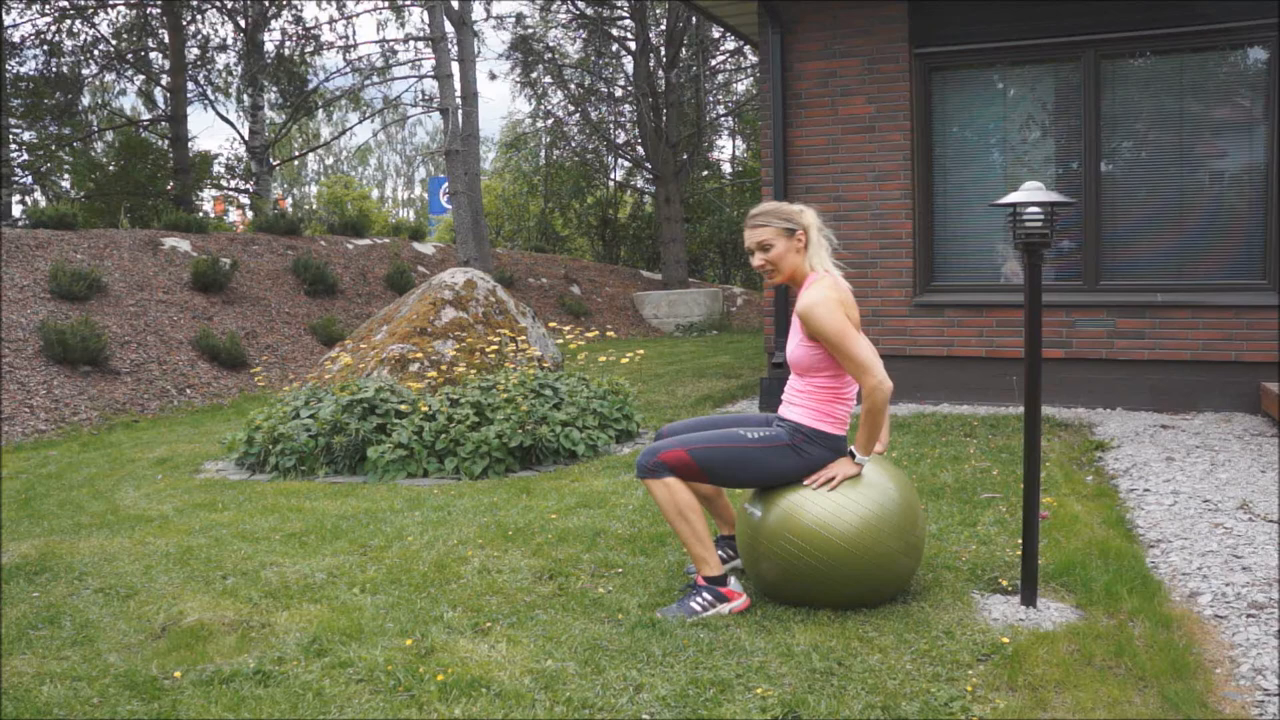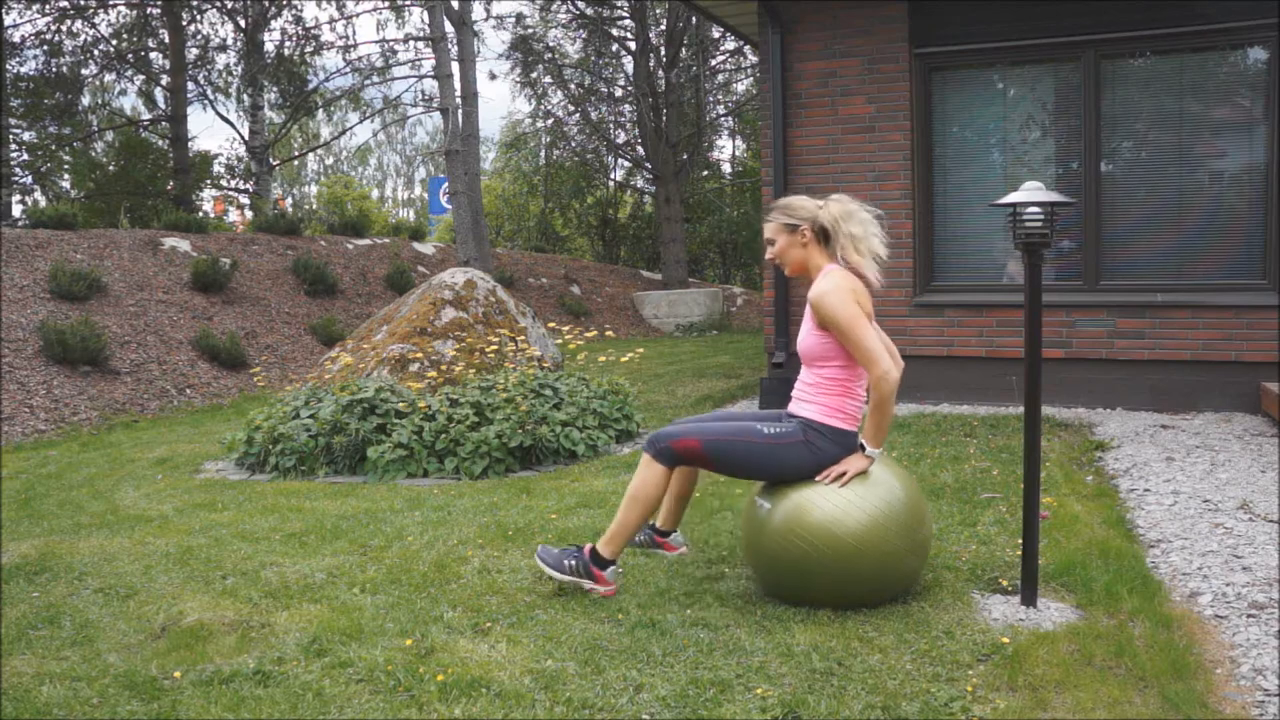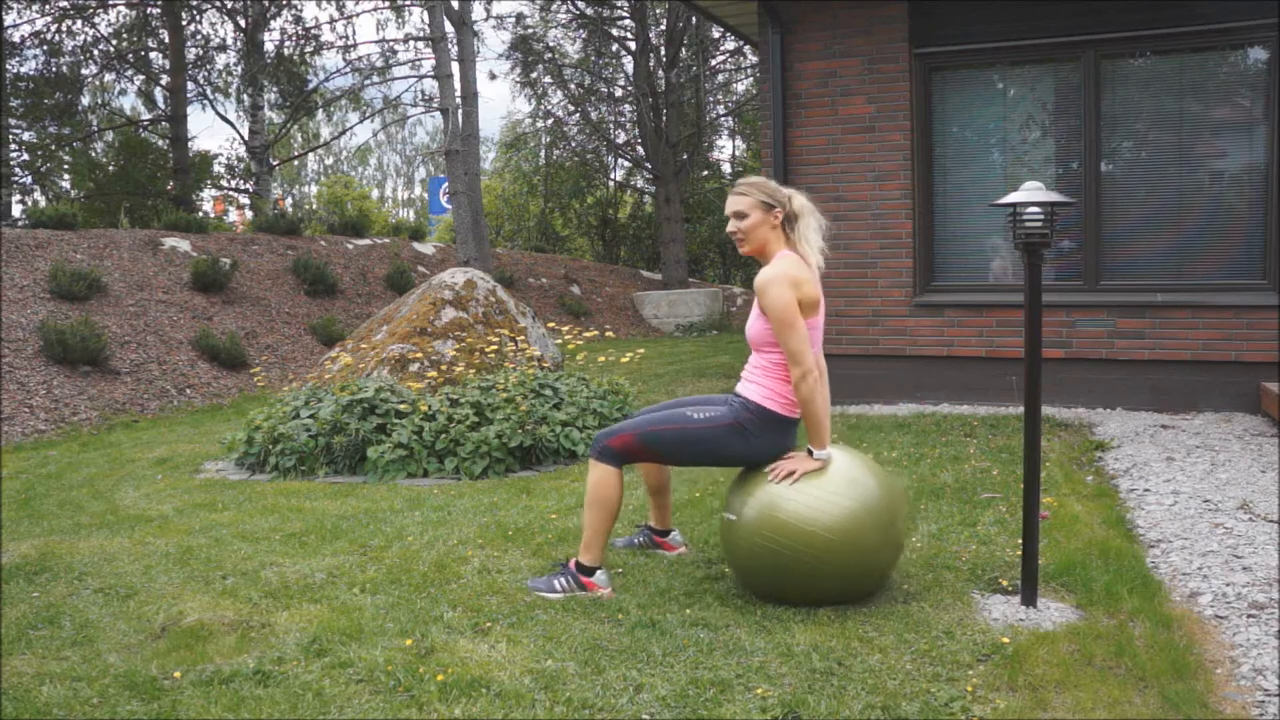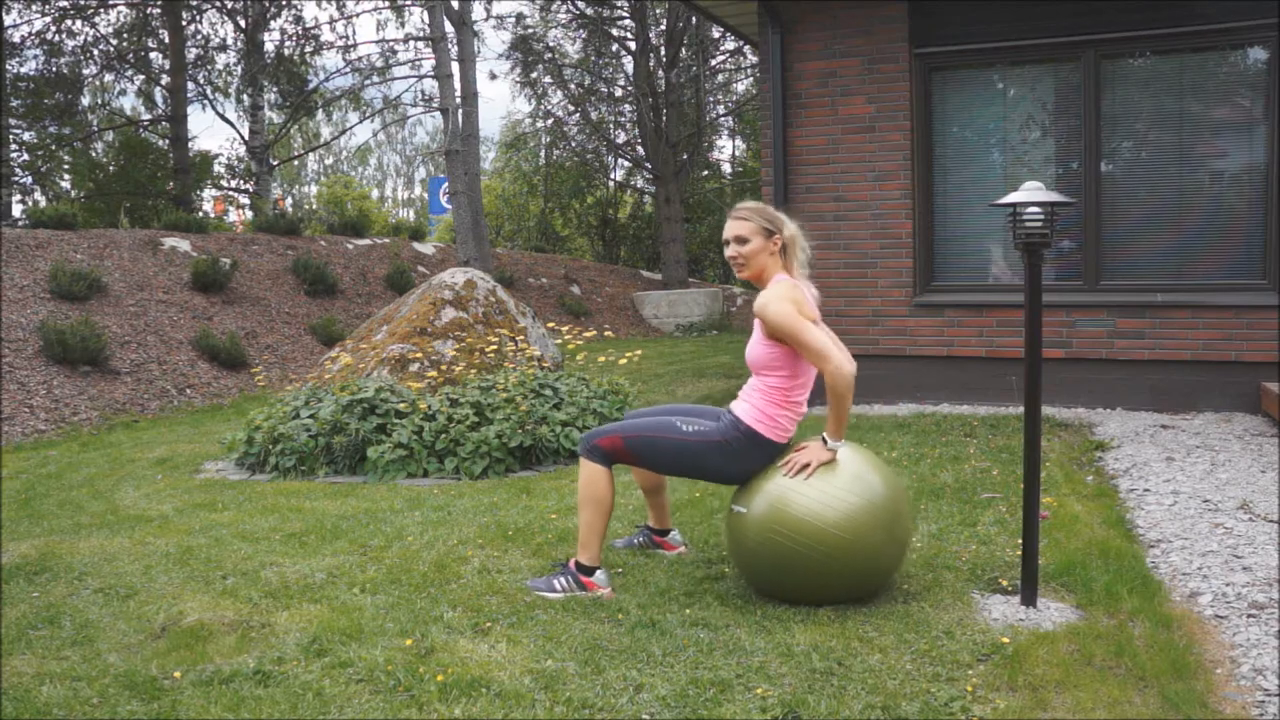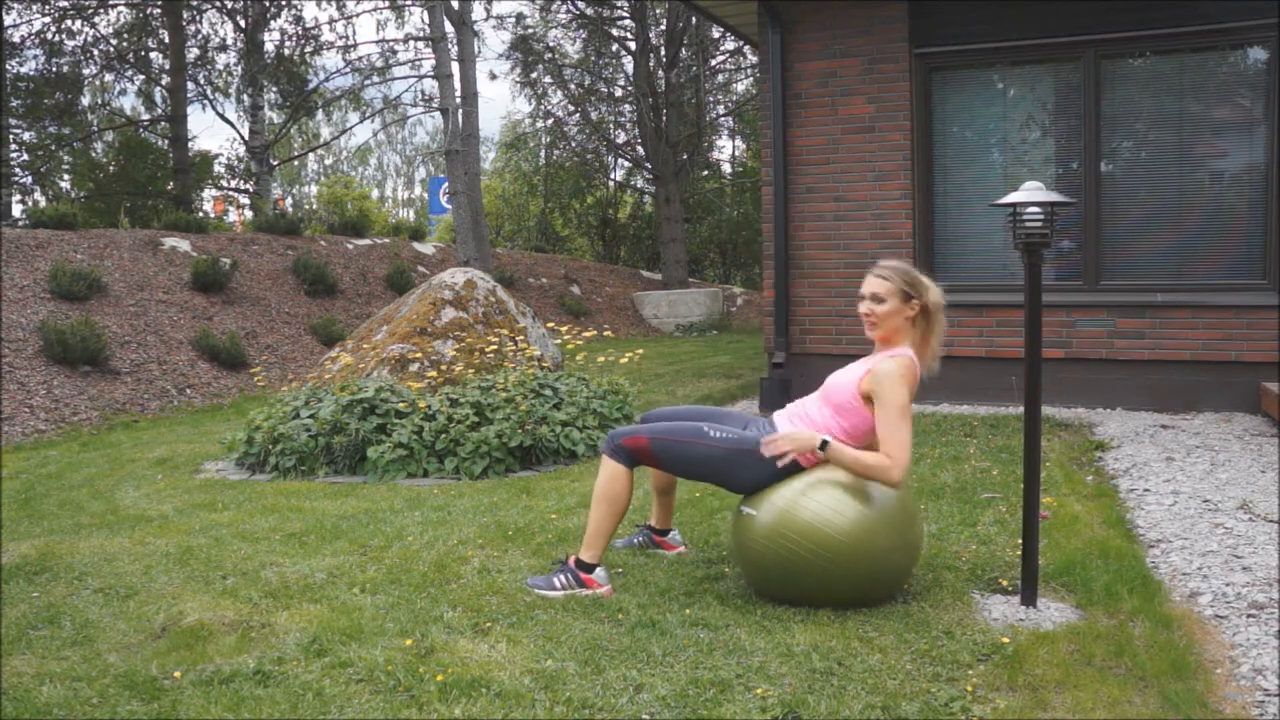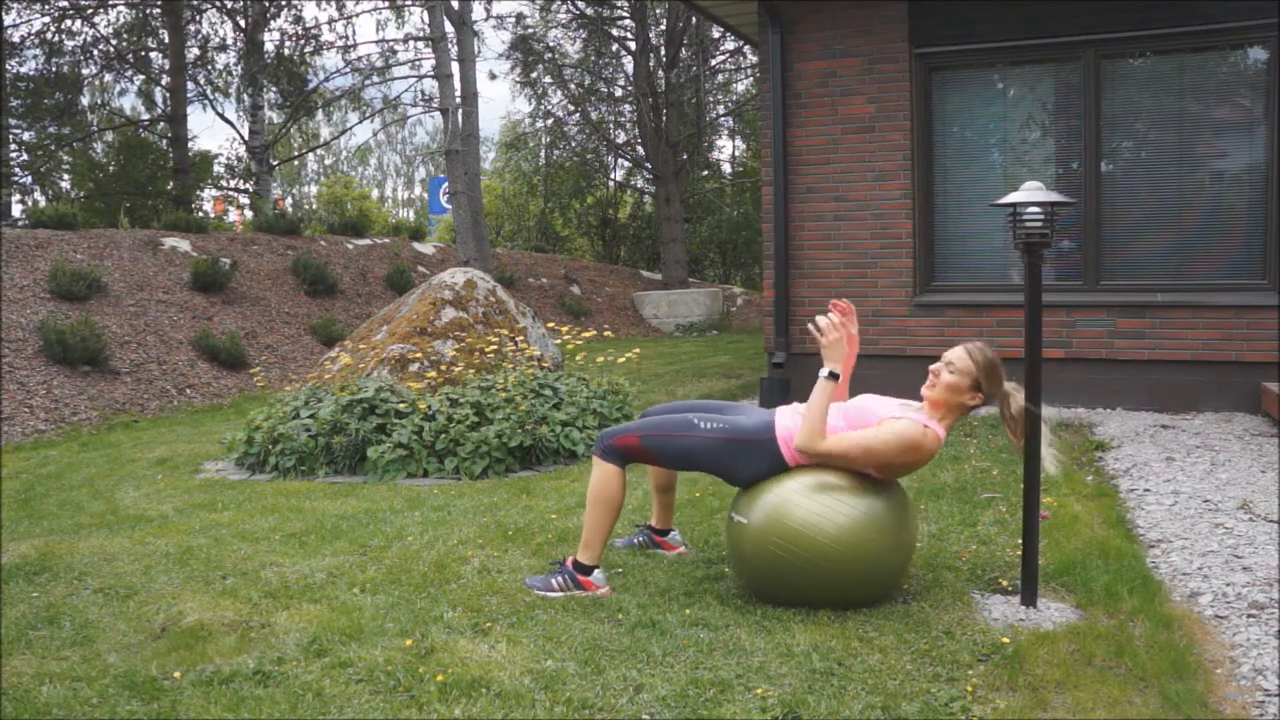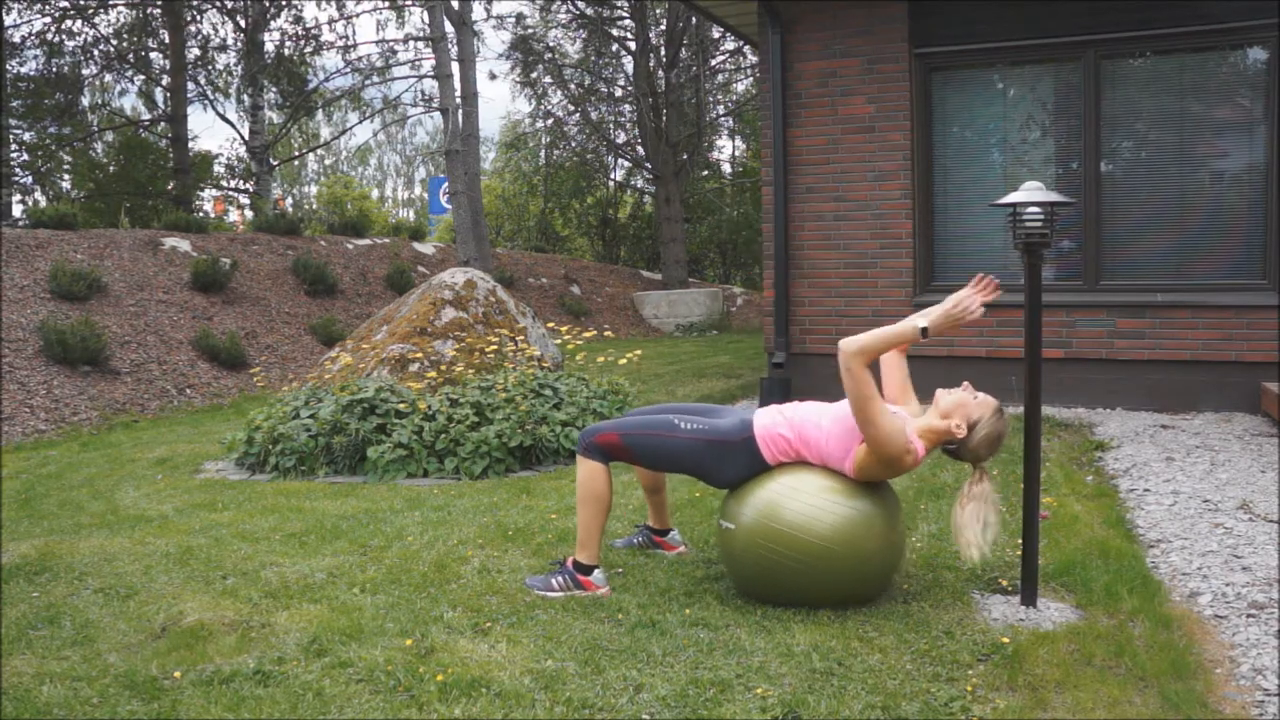
dt=0.4s
person 1, frame 1
left shoulder: (815, 301)
right shoulder: (820, 288)
left elbow: (877, 384)
right elbow: (872, 364)
left wrist: (856, 458)
right wrist: (877, 440)
left hip: (802, 446)
right hip: (793, 429)
left knee: (654, 463)
right knee: (671, 439)
left ankle: (718, 586)
right ankle: (733, 541)
person 1, frame 2
left shoulder: (828, 290)
right shoulder: (839, 284)
left elbow: (885, 372)
right elbow: (896, 362)
left wrist: (868, 451)
right wrist: (867, 439)
left hip: (815, 442)
right hip: (804, 425)
left knee: (664, 445)
right knee: (678, 433)
left ankle: (599, 563)
right ankle: (664, 531)
person 1, frame 3
left shoulder: (774, 277)
right shoulder: (791, 270)
left elbow: (805, 372)
right elbow: (816, 364)
left wrist: (816, 453)
right wrist: (821, 443)
left hip: (751, 425)
right hip: (754, 413)
left knee: (607, 446)
right knee: (636, 428)
left ankle: (587, 572)
right ankle: (663, 533)
person 1, frame 4
left shoulder: (772, 303)
right shoulder: (791, 292)
left elbow: (843, 371)
right elbow: (838, 362)
left wrist: (828, 444)
right wrist: (827, 436)
left hip: (740, 445)
right hip: (742, 427)
left knee: (596, 444)
right knee: (629, 422)
left ankle: (587, 574)
right ankle: (662, 533)
person 1, frame 5
left shoulder: (891, 370)
right shoulder: (893, 357)
left elbow: (895, 470)
right elbow: (860, 425)
left wrist: (819, 444)
left hip: (760, 456)
right hip: (766, 432)
left knee: (619, 446)
right knee: (647, 422)
left ankle: (586, 573)
right ankle: (662, 534)
person 1, frame 6
left shoulder: (916, 437)
right shoulder: (923, 414)
left elbow: (809, 441)
left wrist: (832, 364)
right wrist: (846, 348)
left hip: (759, 448)
right hip: (769, 424)
left knee: (612, 443)
right knee: (651, 417)
left ankle: (584, 571)
right ankle: (660, 531)
person 1, frame 7
left shoulder: (895, 450)
right shoulder: (908, 418)
left elbow: (852, 352)
right elbow: (890, 348)
left wrist: (932, 322)
right wrist: (945, 309)
left hip: (738, 447)
right hip: (748, 426)
left knee: (592, 441)
right knee: (632, 420)
left ankle: (584, 572)
right ankle: (661, 533)
